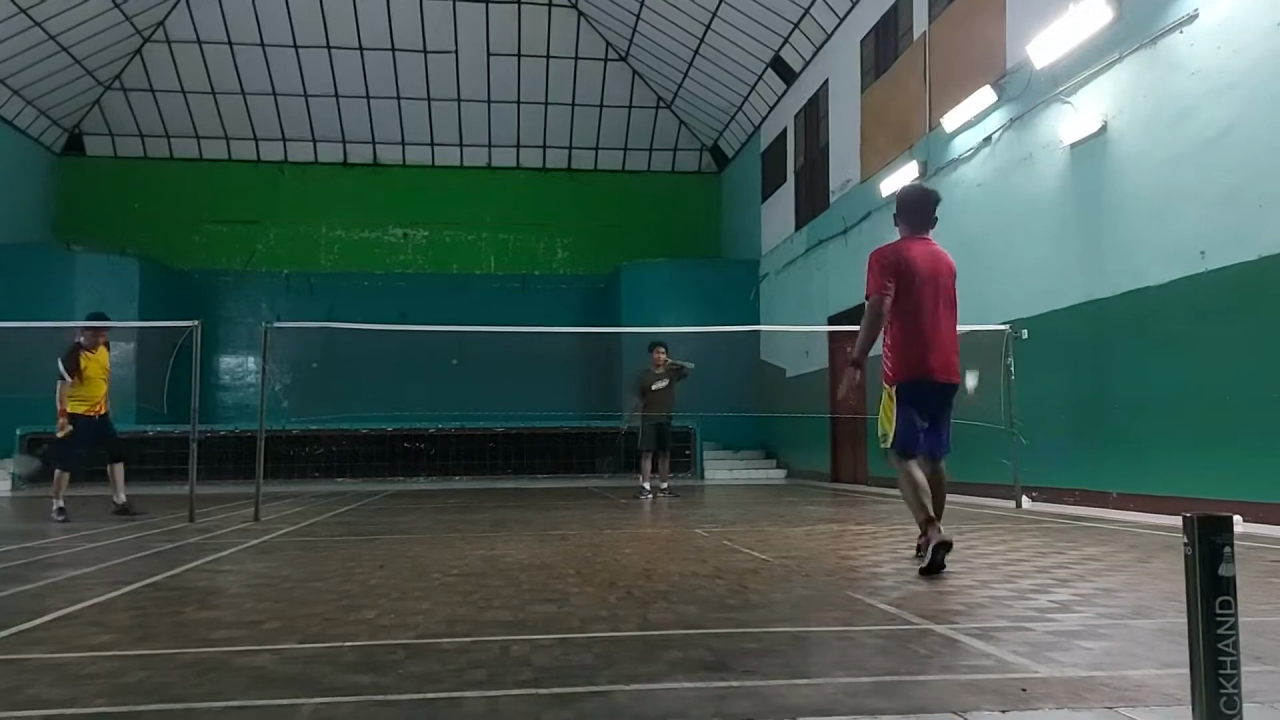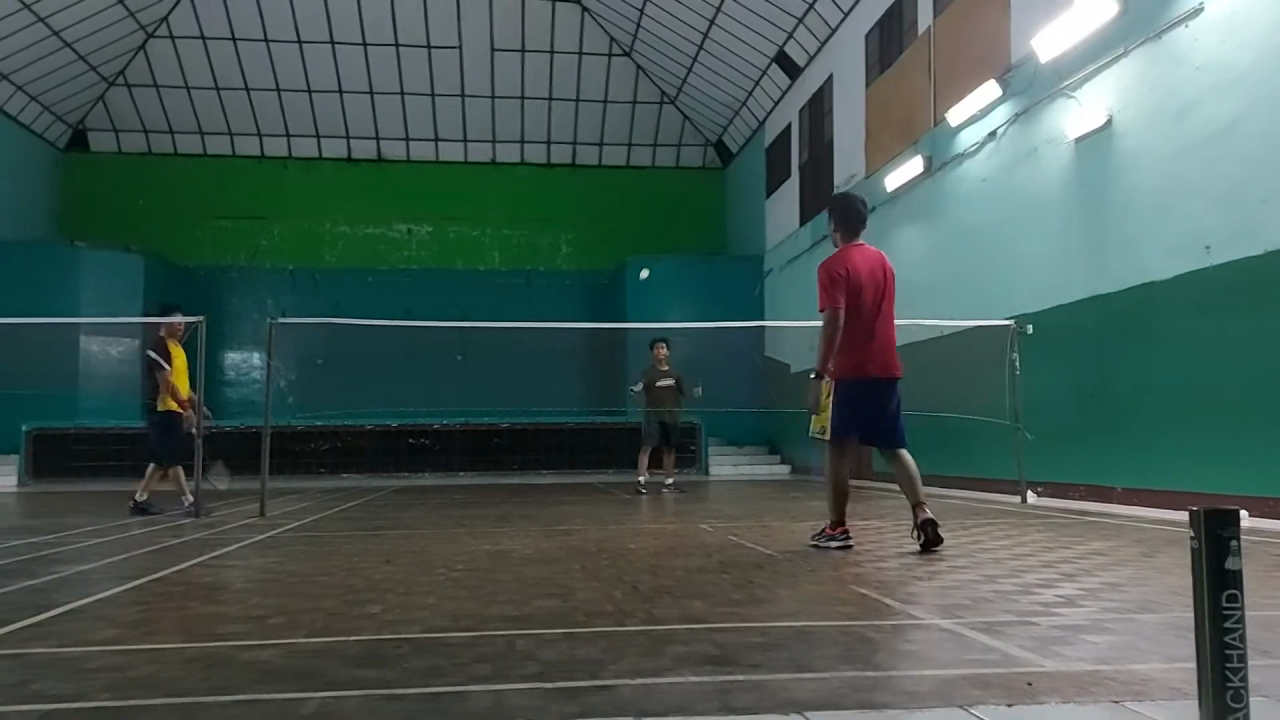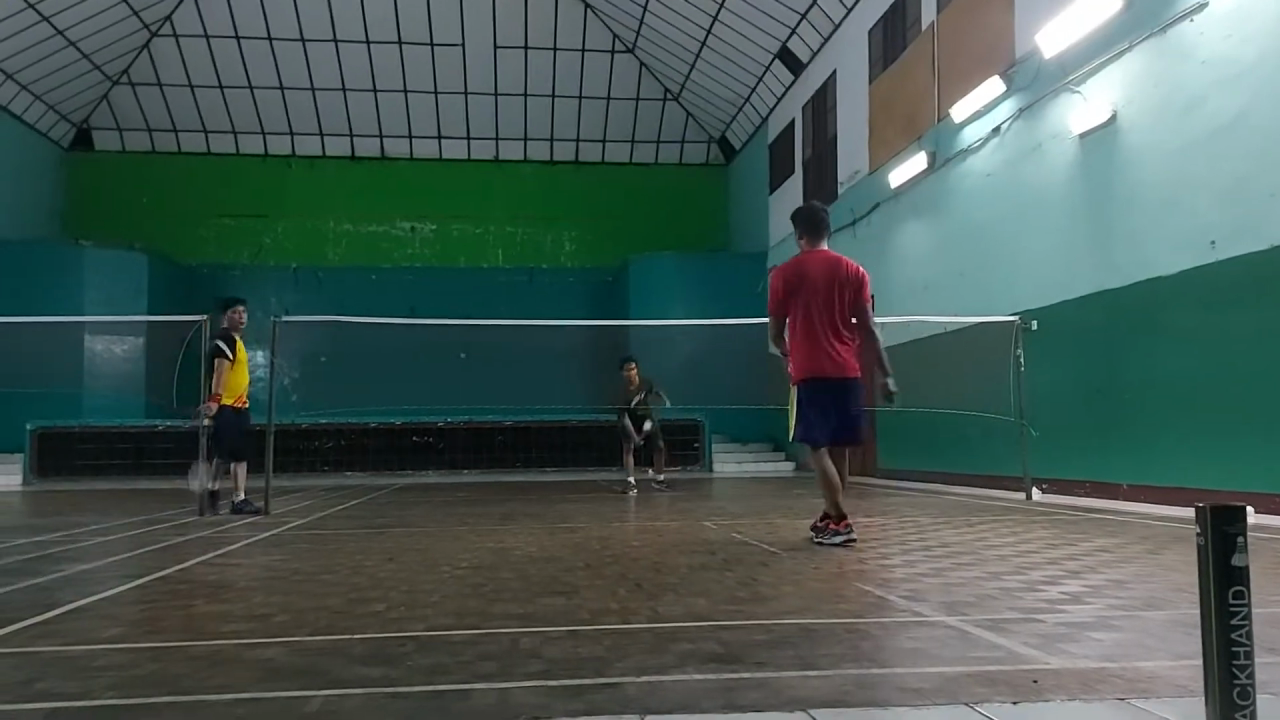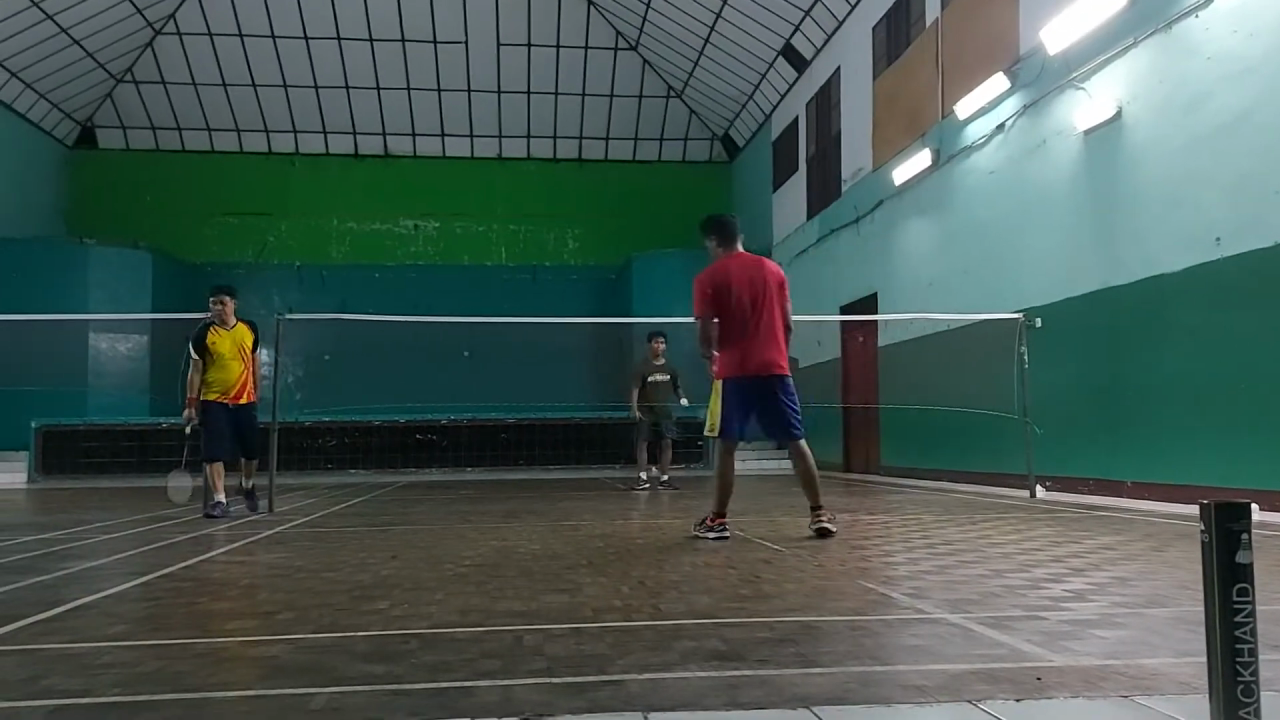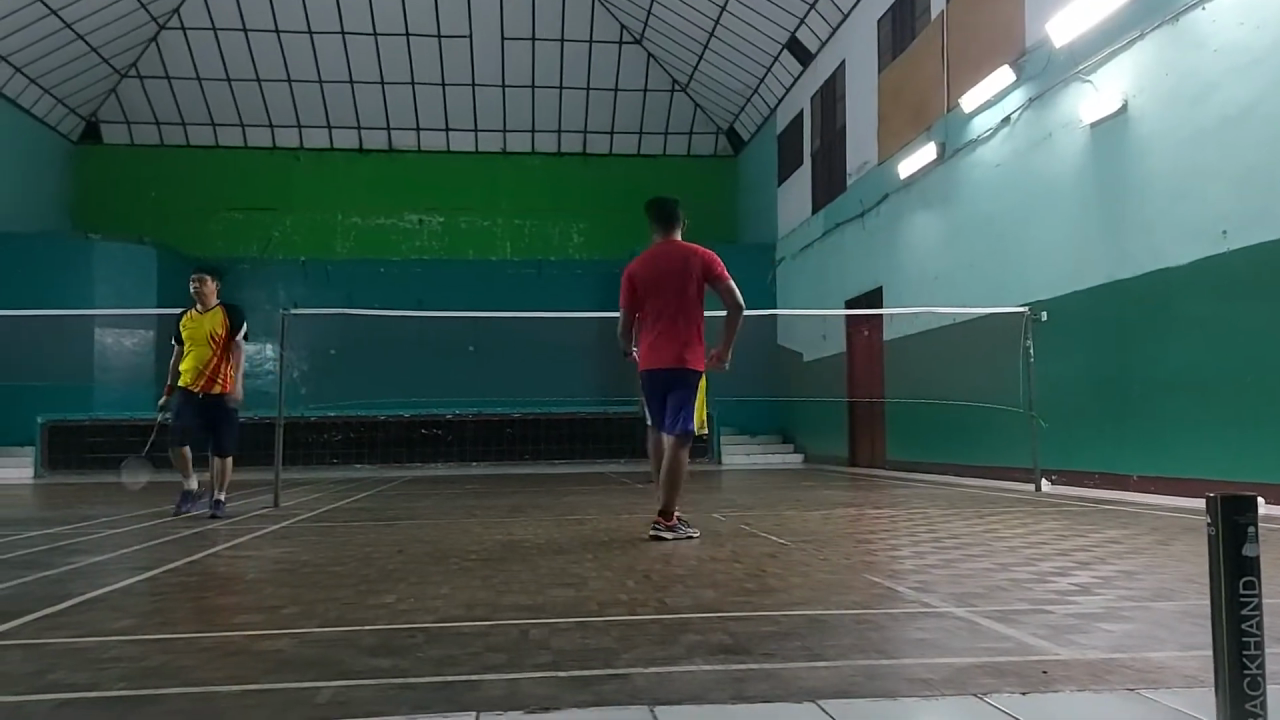
dt=0.7s
person 1, frame 1
left shoulder: (886, 257)
right shoulder: (946, 262)
left elbow: (878, 311)
left wrist: (856, 363)
left hip: (907, 372)
right hip: (945, 372)
left knee: (904, 457)
right knee: (933, 457)
left ankle: (931, 530)
right ankle: (931, 533)
person 1, frame 2
left shoulder: (833, 266)
right shoulder: (883, 263)
left elbow: (834, 324)
left wrist: (819, 375)
left hip: (848, 372)
right hip: (885, 370)
left knee: (839, 448)
right knee: (893, 446)
left ankle: (836, 528)
right ankle: (922, 514)
person 1, frame 3
left shoulder: (785, 273)
right shoulder: (853, 271)
left elbow: (775, 329)
right elbow: (867, 327)
left wrist: (789, 353)
right wrist: (885, 373)
left hip: (809, 372)
right hip: (847, 372)
left knee: (818, 448)
right knee: (840, 447)
left ankle: (839, 521)
right ankle: (831, 516)
person 1, frame 4
left shoulder: (708, 277)
right shoulder: (772, 270)
left elbow: (704, 332)
right elbow: (787, 325)
left wrist: (711, 355)
left hip: (733, 372)
right hip: (774, 368)
left knee: (726, 446)
right knee: (795, 441)
left ankle: (717, 519)
right ankle: (819, 513)
person 1, frame 5
left shoulder: (636, 268)
right shoulder: (703, 258)
left elbow: (625, 325)
right elbow: (736, 304)
left wrist: (629, 351)
right wrist: (725, 349)
left hip: (651, 362)
right hip: (687, 360)
left knee: (658, 432)
right knee: (678, 439)
left ankle: (667, 511)
right ankle: (666, 519)
person 2, frame 1
left shoulder: (104, 348)
right shoulder: (72, 356)
right elbow: (63, 388)
left wrist: (105, 404)
right wrist: (62, 416)
left hip: (100, 413)
right hip: (77, 415)
left knee: (116, 455)
right knee: (66, 461)
left ankle: (120, 502)
right ankle: (58, 505)
person 2, frame 2
left shoulder: (178, 347)
right shoulder: (159, 348)
right elbow: (167, 382)
left wrist: (195, 404)
right wrist: (186, 407)
left hip: (175, 410)
right hip: (164, 410)
left knee: (162, 459)
right knee: (173, 458)
left ankle: (139, 500)
right ankle: (188, 501)
person 2, frame 3
left shoulder: (235, 340)
right shoulder: (225, 339)
right elbow: (220, 371)
right wrist: (214, 399)
left hip: (239, 406)
right hip: (225, 407)
left knee: (241, 455)
right knee: (224, 453)
left ankle: (239, 499)
right ankle: (213, 488)
person 2, frame 4
left shoulder: (249, 328)
right shoulder: (203, 334)
right elbow: (196, 370)
left wrist: (256, 388)
right wrist: (191, 404)
left hip: (245, 401)
right hip: (213, 402)
left knee: (250, 451)
right knee: (213, 454)
left ankle: (247, 486)
right ankle: (219, 501)
person 2, frame 5
left shoulder: (231, 313)
right shoulder: (184, 318)
left elbow: (238, 350)
right elbow: (178, 356)
left wrist: (237, 383)
right wrist: (169, 392)
left hip: (221, 392)
right hip: (187, 390)
left knee: (223, 449)
right knee: (177, 441)
left ankle: (219, 499)
right ankle: (190, 488)
